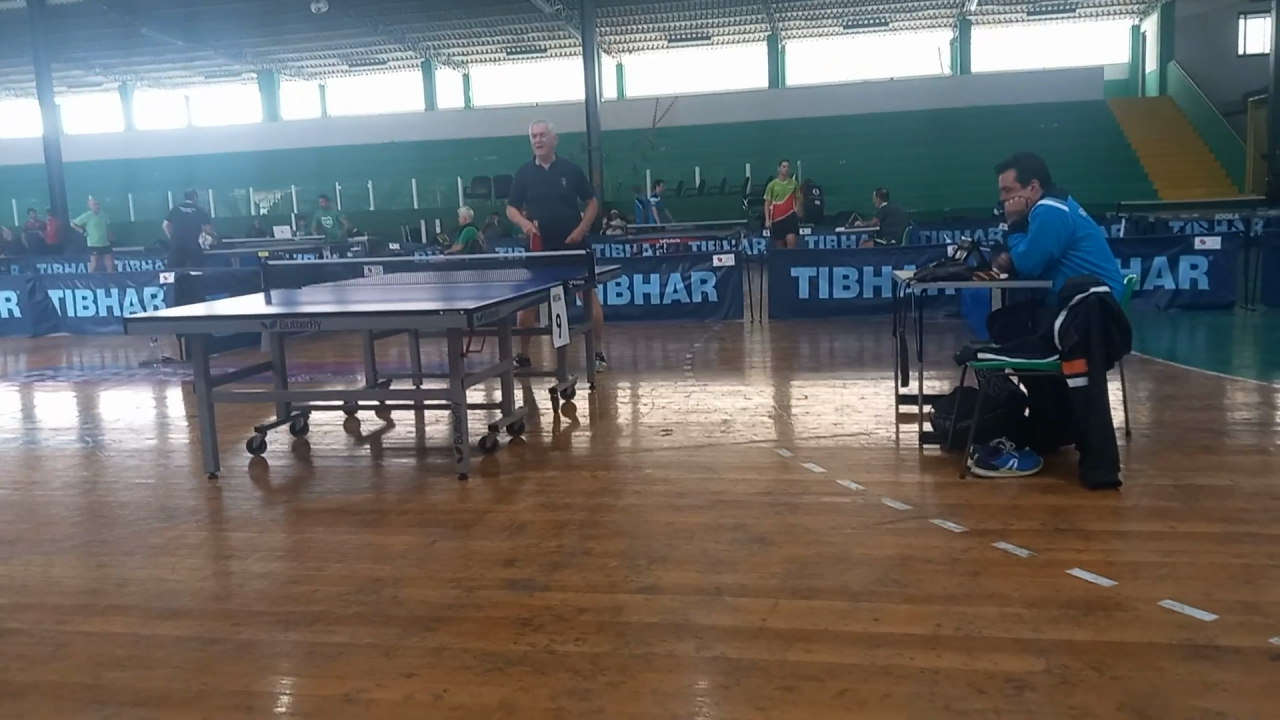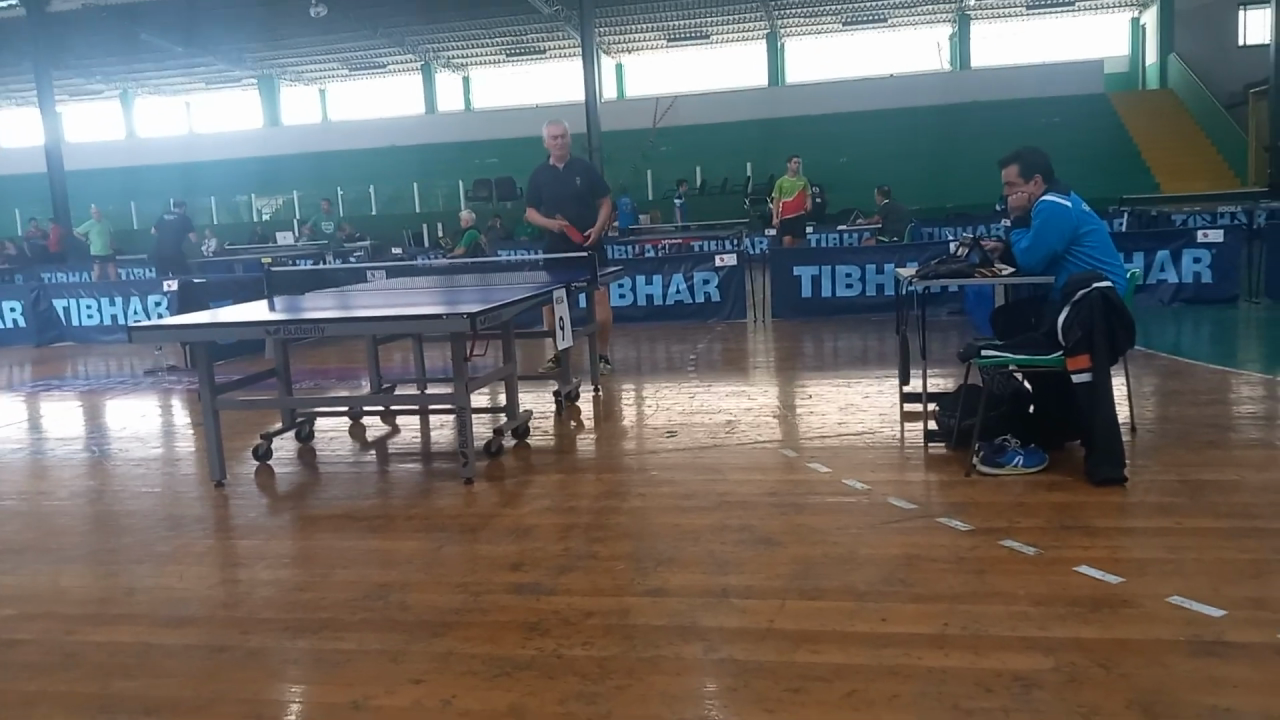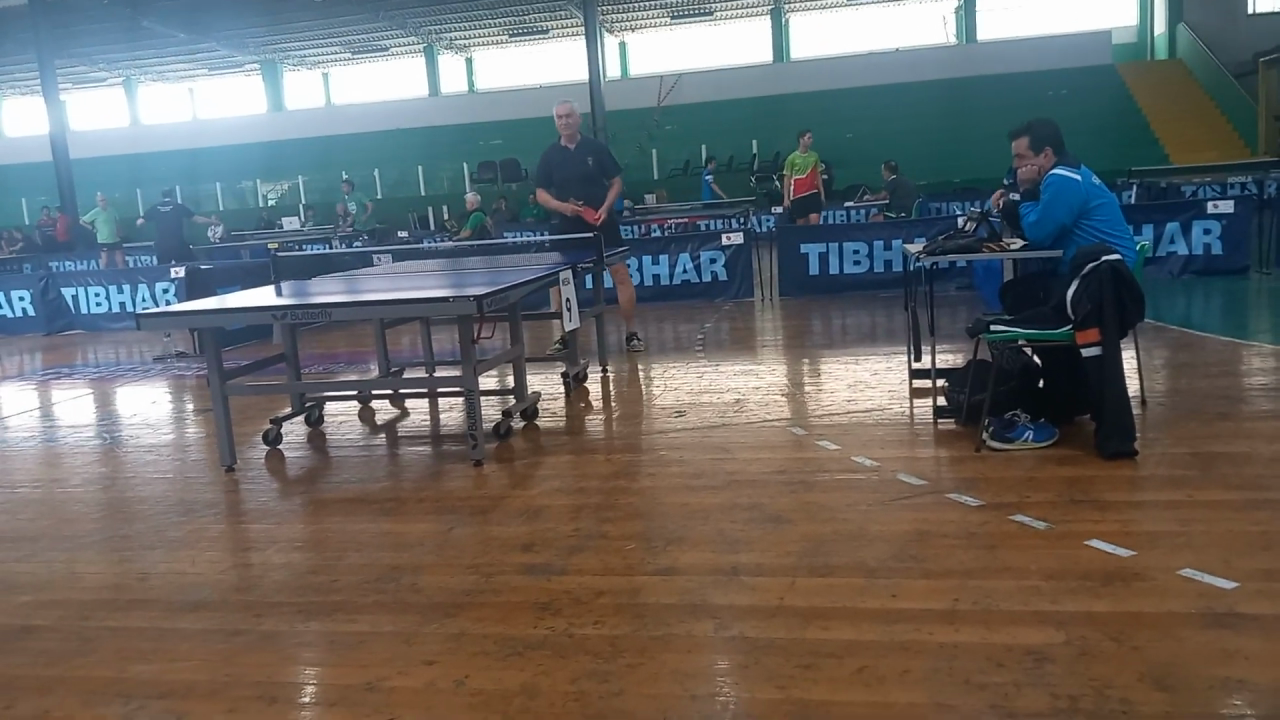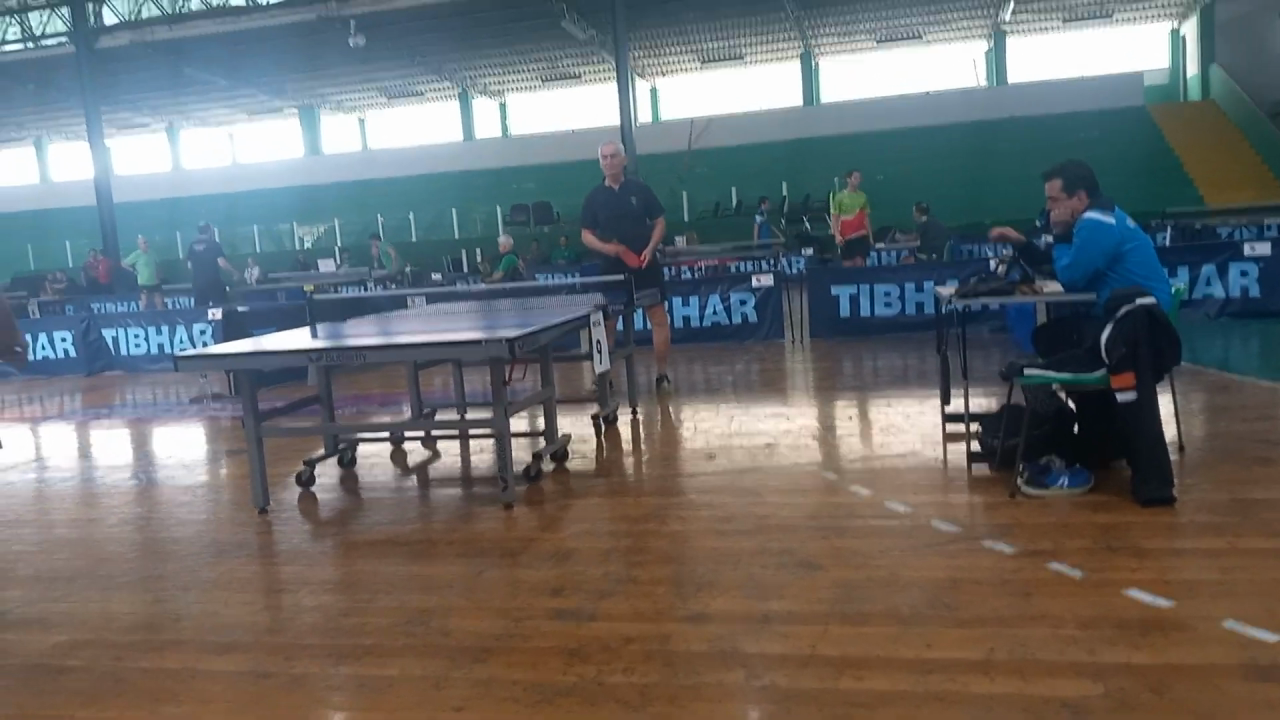
dt=0.5s
person 1, frame 1
left shoulder: (1049, 212)
right shoulder: (1053, 208)
left elbow: (1028, 265)
right elbow: (1032, 263)
left wrist: (1015, 224)
right wrist: (1010, 261)
left knee: (1008, 329)
right knee: (1003, 322)
person 1, frame 2
left shoulder: (1052, 208)
right shoulder: (1057, 202)
left elbow: (1030, 262)
right elbow: (1034, 258)
left wrist: (1019, 220)
right wrist: (1005, 250)
left hip: (1094, 305)
right hip: (1089, 300)
left knee: (1009, 323)
right knee: (1007, 318)
right ankle: (1057, 423)
person 1, frame 3
left shoulder: (1062, 181)
right shoulder: (1067, 175)
left elbow: (1037, 235)
right elbow: (1039, 228)
left wrist: (1028, 192)
right wrist: (1012, 205)
left knee: (1018, 299)
right knee: (1017, 293)
left ankle: (1062, 403)
right ankle: (1068, 397)
person 1, frame 4
left shoulder: (1096, 225)
right shoulder: (1100, 218)
left elbow: (1070, 279)
right elbow: (1062, 264)
left wrist: (1060, 233)
right wrist: (1021, 244)
left knee: (1050, 341)
right knee: (1050, 336)
right ankle: (1101, 443)
person 2, frame 1
left shoulder: (571, 169)
right shoulder: (524, 173)
left elbow: (592, 203)
right elbow: (511, 208)
left wrist: (581, 229)
right wrist: (524, 223)
left hip: (572, 245)
right hip: (540, 248)
left knee: (590, 297)
left ankle: (598, 353)
right ankle: (523, 356)
person 2, frame 2
left shoulder: (585, 168)
right shoulder: (538, 175)
left elbow: (605, 202)
right elbow: (530, 212)
left wrist: (598, 228)
right wrist: (550, 223)
left hip: (589, 245)
right hip: (557, 248)
left knee: (600, 297)
left ankle: (603, 355)
right ankle: (559, 354)
person 2, frame 3
left shoulder: (596, 148)
right shoulder: (549, 155)
left elbow: (616, 182)
right elbow: (541, 193)
left wrist: (606, 207)
right wrist: (563, 207)
left hip: (603, 225)
right hip: (569, 228)
left knee: (621, 275)
left ankle: (631, 333)
right ankle: (565, 336)
person 2, frame 4
left shoulder: (640, 189)
right shoulder: (594, 197)
left elbow: (659, 223)
right elbow: (586, 235)
left wrist: (651, 248)
right wrist: (606, 248)
left hip: (644, 266)
right hip: (612, 269)
left knee: (658, 317)
right knee: (606, 323)
left ankle: (662, 375)
